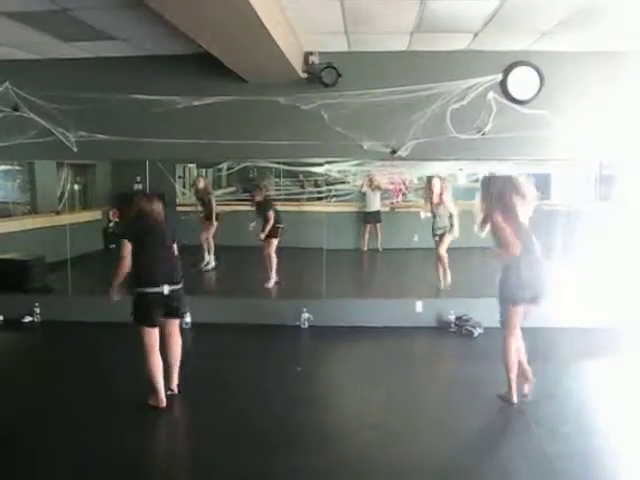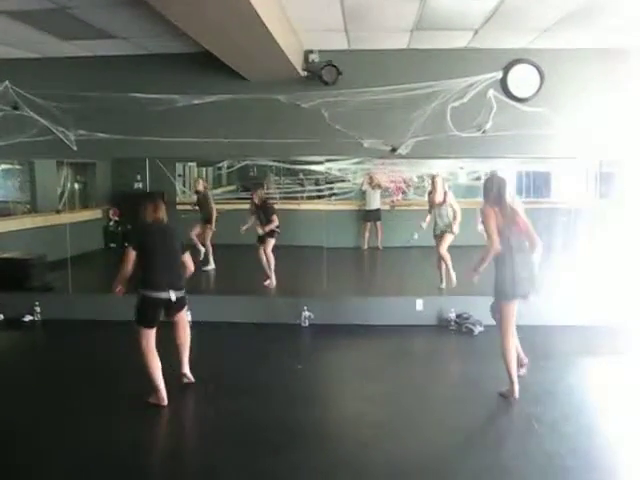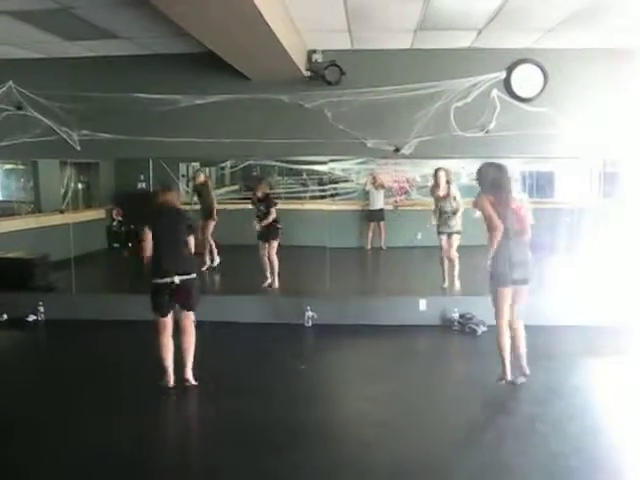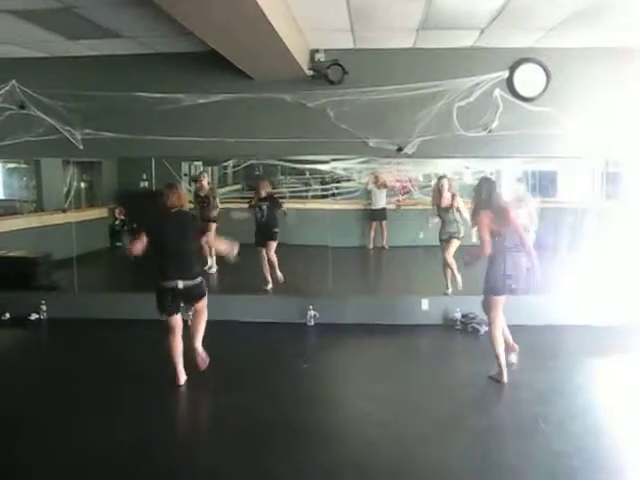
dt=0.2s
person 1, frame 1
left shoulder: (496, 214)
right shoulder: (517, 209)
left elbow: (514, 248)
left hip: (517, 275)
right hip: (536, 275)
left knee: (510, 335)
right knee: (513, 328)
left ankle: (512, 391)
right ankle: (526, 376)
person 1, frame 2
left shoulder: (489, 210)
right shoulder: (516, 211)
left elbow: (495, 245)
right elbow: (537, 245)
left wrist: (479, 266)
left hip: (508, 272)
right hip: (527, 272)
left knee: (506, 332)
right knee: (497, 313)
left ankle: (513, 387)
right ankle: (521, 356)
person 1, frame 3
left shoulder: (483, 199)
right shoulder: (512, 198)
left elbow: (498, 227)
right elbow: (527, 230)
left wrist: (489, 254)
left hip: (504, 260)
right hip: (523, 260)
left knee: (502, 318)
right knee: (514, 315)
left ankle: (506, 370)
right ankle: (523, 367)
person 1, frame 4
left shoulder: (482, 215)
right shoulder: (508, 212)
left elbow: (486, 249)
right elbow: (525, 241)
left wrist: (471, 260)
right wrist: (533, 263)
left hip: (499, 269)
right hip: (518, 268)
left knee: (494, 322)
right knee: (489, 306)
left ankle: (502, 373)
right ankle: (510, 345)
person 2, frame 1
left shoulder: (133, 225)
right shoulder: (163, 227)
left elbow: (126, 262)
left wrist: (117, 286)
left hip: (148, 289)
right hip: (174, 285)
left knee: (151, 345)
right knee: (173, 332)
left ankle: (160, 396)
right ankle: (173, 383)
person 2, frame 2
left shoulder: (142, 232)
right shoulder: (172, 233)
left elbow: (127, 268)
right elbow: (189, 268)
left wrist: (119, 284)
left hip: (152, 291)
right hip: (176, 290)
left knee: (147, 345)
right knee: (182, 320)
left ankle: (161, 395)
right ankle: (185, 368)
person 2, frame 3
left shoulder: (152, 217)
right shoulder: (184, 216)
left elbow: (148, 249)
right elbow: (191, 249)
left wrist: (149, 265)
left hip: (161, 279)
right hip: (186, 276)
left knee: (165, 330)
right knee: (187, 325)
left ankle: (169, 375)
right ankle: (188, 373)
person 2, frame 4
left shoulder: (158, 223)
right shoulder: (191, 219)
left elbow: (136, 249)
right elbow: (213, 243)
left wrist: (127, 243)
right wrist: (231, 248)
left hip: (167, 283)
right hip: (191, 278)
left knee: (175, 329)
right knee: (200, 308)
left ankle: (180, 375)
right ankle: (197, 344)
